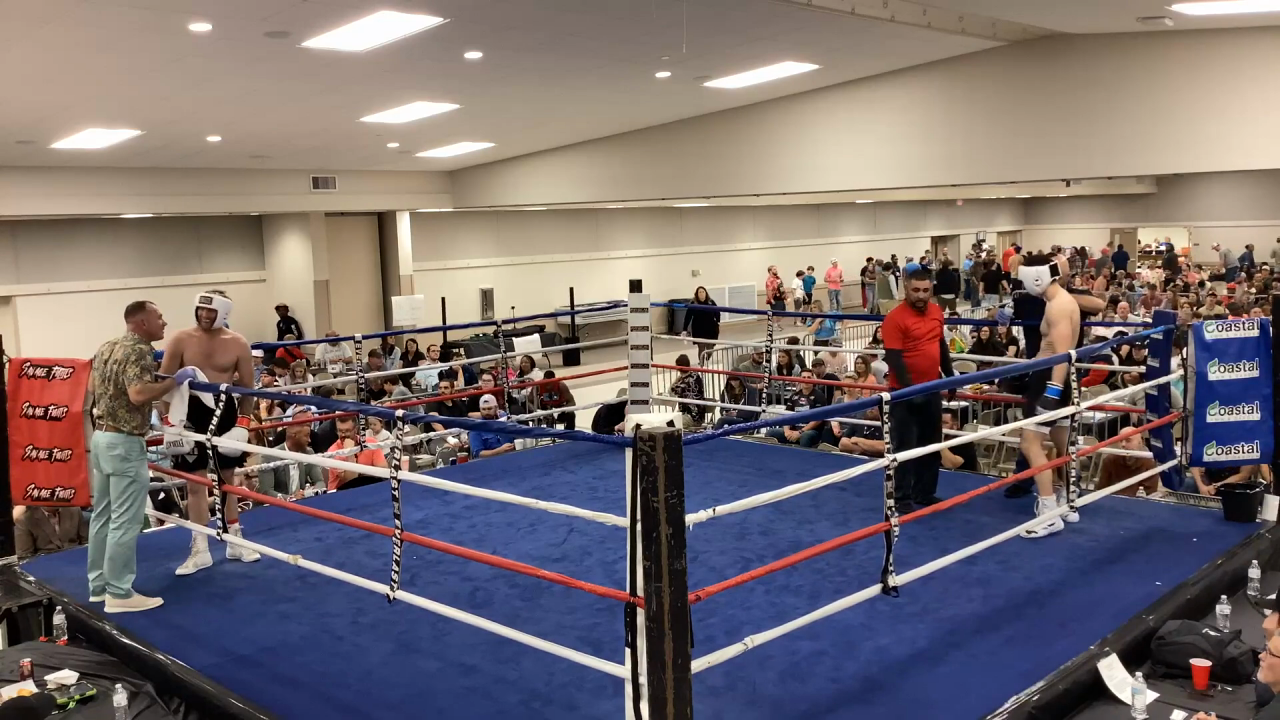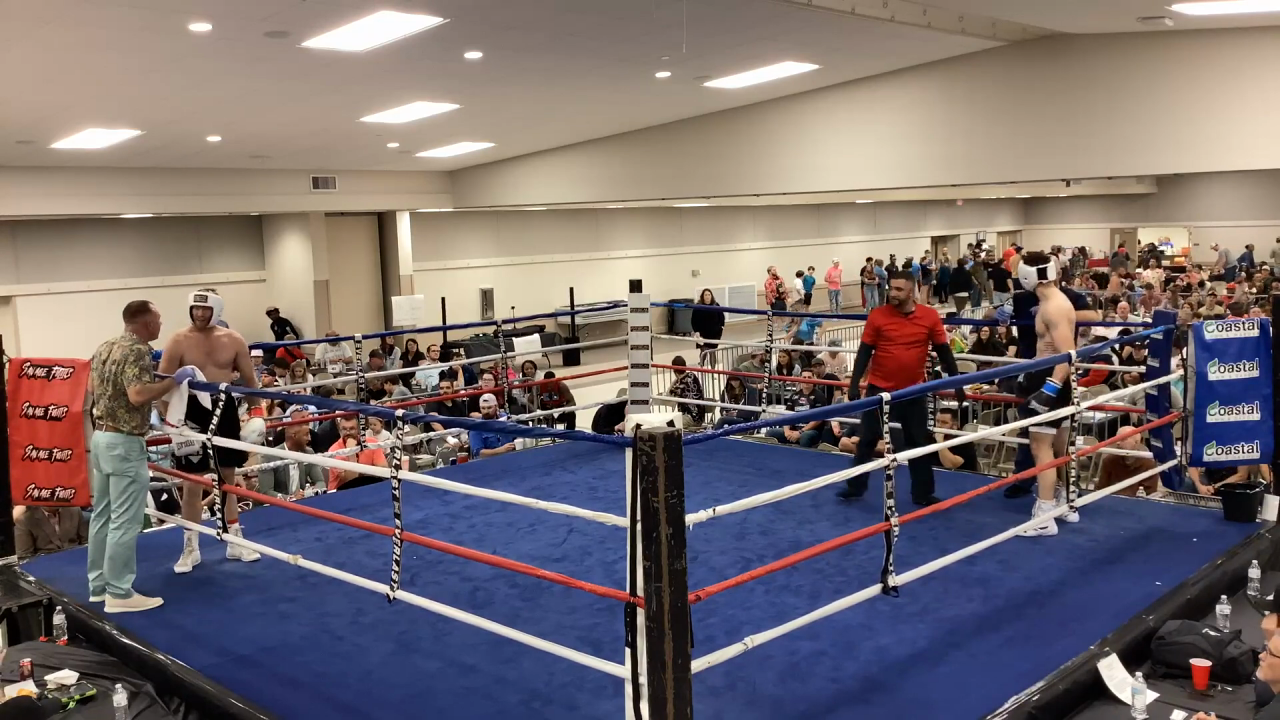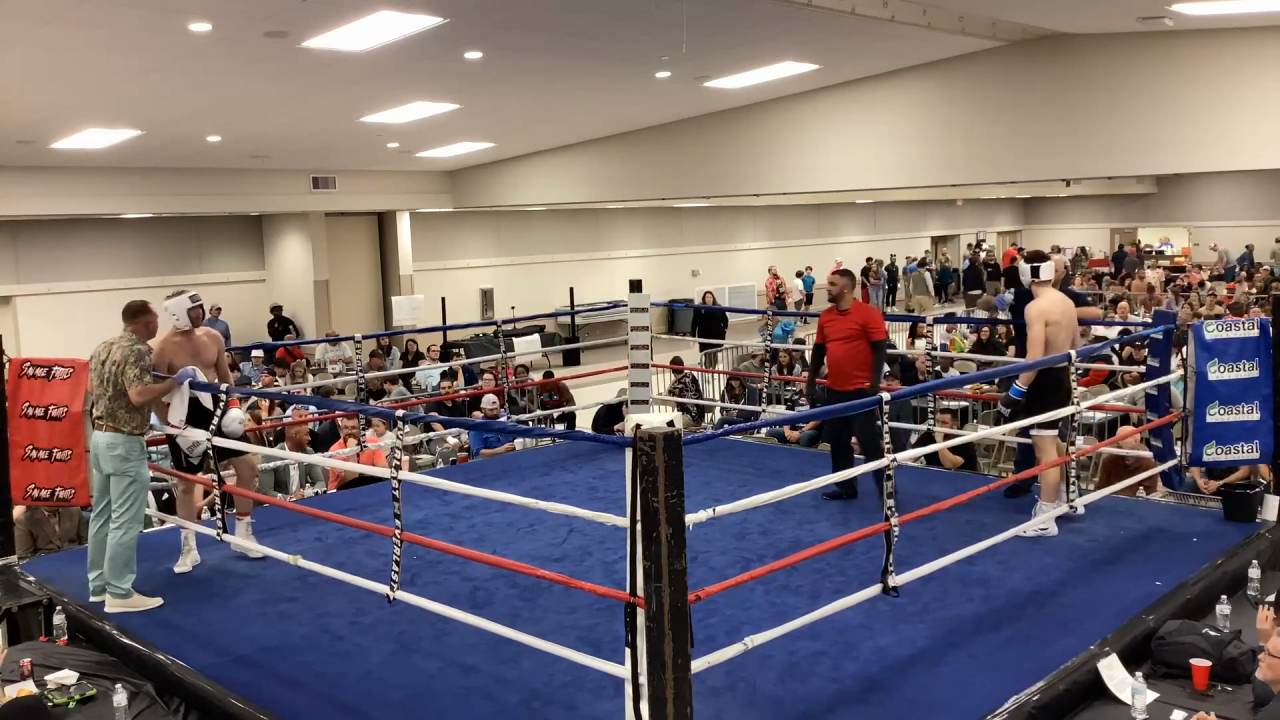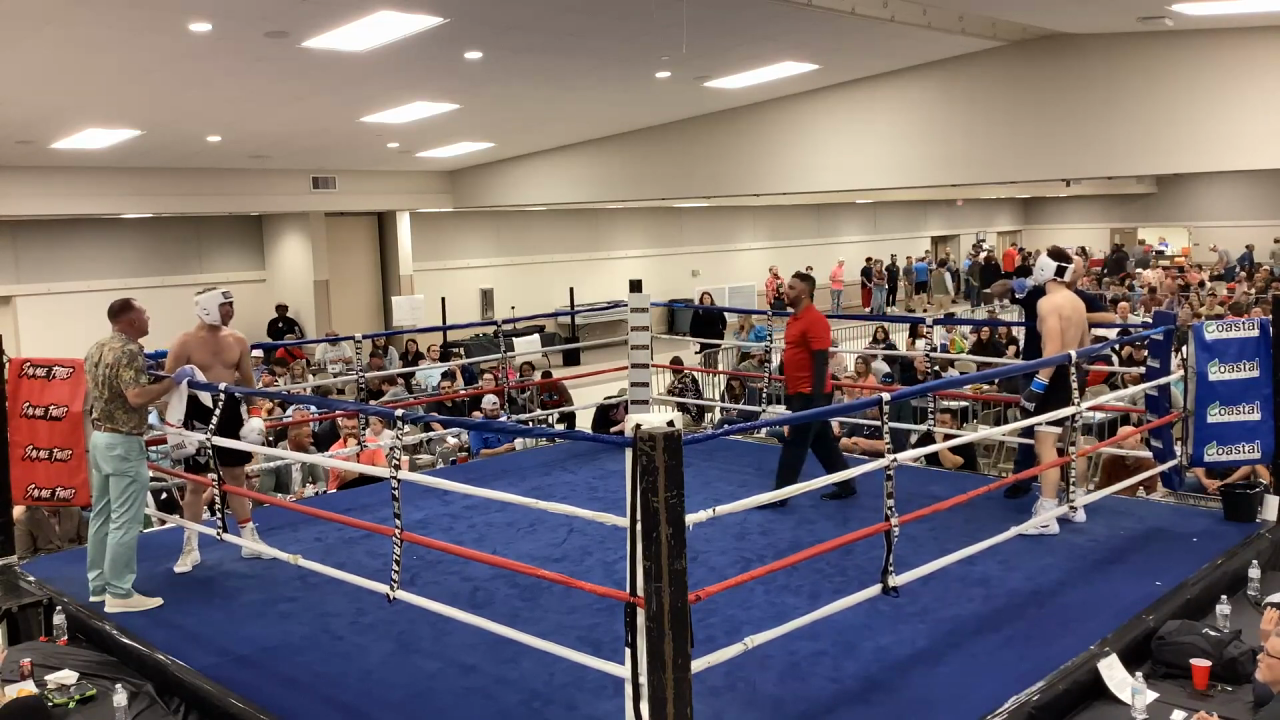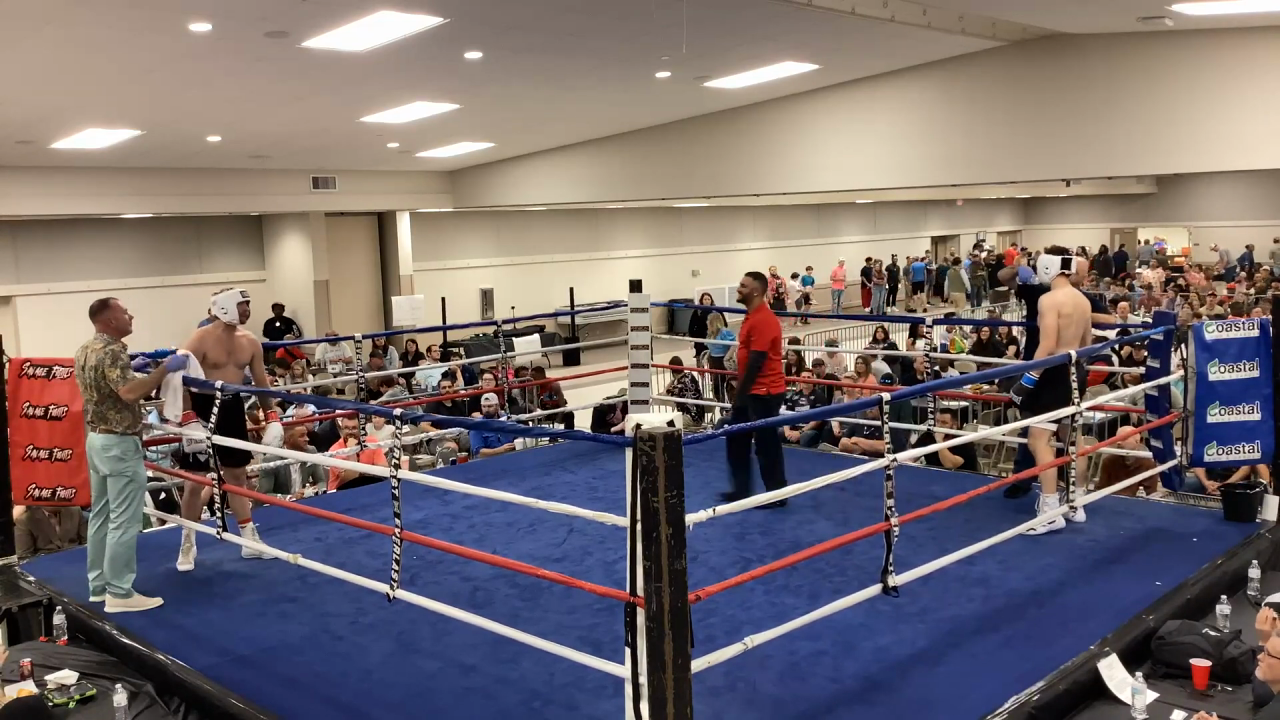
dt=0.5s
person 1, frame 1
left shoulder: (107, 347)
right shoulder: (138, 351)
left elbow: (93, 387)
right elbow: (139, 394)
right wrist: (176, 380)
left hip: (100, 437)
right hip: (125, 443)
left knee: (103, 515)
right knee: (125, 521)
left ankle: (99, 584)
right ankle: (119, 593)
person 1, frame 2
left shoulder: (104, 348)
right shoulder: (137, 351)
left elbow: (93, 387)
right elbow: (138, 395)
right wrist: (175, 379)
left hip: (100, 437)
right hip: (125, 444)
left knee: (103, 516)
right knee: (125, 521)
left ankle: (99, 585)
right ankle: (119, 593)
person 1, frame 3
left shoulder: (103, 348)
right shoulder: (136, 352)
right elbow: (139, 396)
right wrist: (176, 380)
left hip: (99, 437)
right hip: (125, 443)
left knee: (102, 515)
right knee: (125, 521)
left ankle: (99, 584)
right ankle: (119, 593)
person 1, frame 4
left shoulder: (96, 349)
right shoulder: (129, 352)
right elbow: (138, 397)
right wrist: (174, 379)
left hip: (99, 438)
right hip: (123, 444)
left knee: (102, 515)
right knee: (125, 520)
left ankle: (98, 585)
right ankle: (119, 593)
person 1, frame 5
left shoulder: (85, 351)
right shoulder: (112, 352)
right elbow: (130, 393)
left wrist: (129, 368)
right wrist: (166, 368)
left hip: (96, 439)
right hip: (119, 444)
left knee: (102, 515)
right knee: (124, 520)
left ankle: (99, 584)
right ankle: (119, 593)
person 2, frame 1
left shoulder: (1056, 306)
right shoulder: (1063, 301)
left elbow: (1063, 355)
left wrist: (1052, 393)
left hip: (1050, 380)
right hip: (1056, 380)
left knee: (1030, 444)
right knee: (1063, 445)
left ankle: (1049, 514)
right ankle: (1067, 504)
person 2, frame 2
left shoulder: (1054, 307)
right shoulder: (1051, 302)
left elbow: (1068, 354)
left wrist: (1049, 390)
right wrist: (1030, 375)
left hip: (1051, 381)
right hip: (1047, 378)
left knee: (1040, 448)
right knee: (1059, 445)
left ankle: (1044, 519)
right ankle: (1066, 505)
person 2, frame 3
left shoulder: (1036, 308)
right shoulder: (1067, 302)
left elbow: (1034, 358)
right elbow: (1075, 343)
left wrist: (1015, 393)
left hip: (1045, 380)
right hip: (1063, 376)
left knee: (1044, 450)
right knee: (1053, 443)
left ankle: (1045, 521)
person 2, frame 4
left shoulder: (1047, 303)
right shoulder: (1077, 301)
left elbow: (1052, 349)
left wrist: (1037, 386)
left hip: (1057, 377)
right hip: (1074, 375)
left knee: (1044, 445)
right knee: (1072, 443)
left ankle: (1046, 518)
right ankle: (1075, 506)
person 2, frame 5
left shoulder: (1049, 299)
right shoulder: (1082, 299)
left elbow: (1047, 347)
left wrist: (1027, 380)
left hip: (1055, 373)
right hip: (1075, 371)
left knee: (1038, 440)
left ankle: (1051, 512)
right ankle: (1075, 506)
person 3, frame 1
left shoulder: (238, 344)
right shoulder: (181, 340)
left elbow: (247, 386)
left wrist: (244, 423)
right wrist: (170, 420)
left hip: (224, 411)
right hip: (190, 412)
left knee: (227, 479)
right knee: (195, 485)
left ankle: (235, 543)
right ankle: (199, 551)
person 3, frame 2
left shoulder: (233, 340)
right shoulder: (178, 342)
left elbow: (249, 378)
left wrist: (257, 412)
left hip: (224, 409)
right hip: (192, 412)
left knee: (228, 479)
right knee: (192, 485)
left ankle: (236, 542)
right ankle: (190, 548)
person 3, frame 3
left shoulder: (212, 337)
right shoulder: (163, 348)
left wrist: (232, 405)
right wrist: (175, 428)
left hip: (215, 407)
right hip: (185, 414)
left knee: (248, 466)
right knee: (187, 483)
left ankle: (244, 536)
right ankle: (189, 549)
person 3, frame 4
left shoulder: (238, 340)
right shoulder: (185, 343)
left elbow: (247, 380)
left wrist: (254, 414)
left hip: (230, 408)
right hip: (197, 412)
left knee: (236, 477)
right knee: (196, 483)
left ankle: (250, 541)
right ankle: (191, 548)
person 3, frame 5
left shoulder: (250, 341)
right shoulder: (200, 340)
left elbow: (261, 381)
left wrist: (272, 418)
left hip: (233, 408)
right hip: (202, 408)
left knee: (237, 477)
right knee: (194, 482)
left ankle: (251, 541)
right ankle: (188, 545)
person 4, frame 1
left shoulder: (936, 312)
right shoulder: (896, 318)
right elbow: (894, 359)
left wrist: (949, 376)
right wrist: (910, 390)
left hip: (931, 390)
left knee: (930, 444)
right knee: (905, 446)
left ankle: (925, 493)
right ankle: (903, 498)
person 4, frame 2
left shoulder: (930, 316)
right shoulder: (877, 316)
left elbow: (943, 351)
right elbow: (864, 352)
right wrist: (855, 384)
right hip: (880, 388)
left knee: (920, 443)
right knee: (867, 439)
left ankle: (923, 494)
right ankle: (856, 486)
person 4, frame 3
left shoulder: (868, 314)
right shoulder: (826, 316)
left elbow: (881, 350)
right elbow: (819, 351)
left wrist: (875, 383)
right wrist: (811, 381)
left hip: (860, 389)
right hip: (833, 389)
left knee: (869, 439)
right knee: (836, 440)
right ankle: (846, 487)
person 4, frame 4
left shoulder: (815, 321)
right shoulder: (794, 319)
left elbow: (821, 360)
left wrist: (819, 395)
right wrist: (789, 389)
left hip: (810, 394)
right hip: (800, 392)
left knee: (794, 443)
right knee: (823, 442)
right ankle: (845, 485)
person 4, frame 5
left shoulder: (762, 319)
right shoulder: (752, 317)
left elbow: (756, 361)
left wrist: (741, 395)
right wrist: (741, 393)
left hip: (764, 393)
right hip: (753, 392)
left knee: (766, 444)
right knee: (736, 438)
right ankle: (741, 489)
